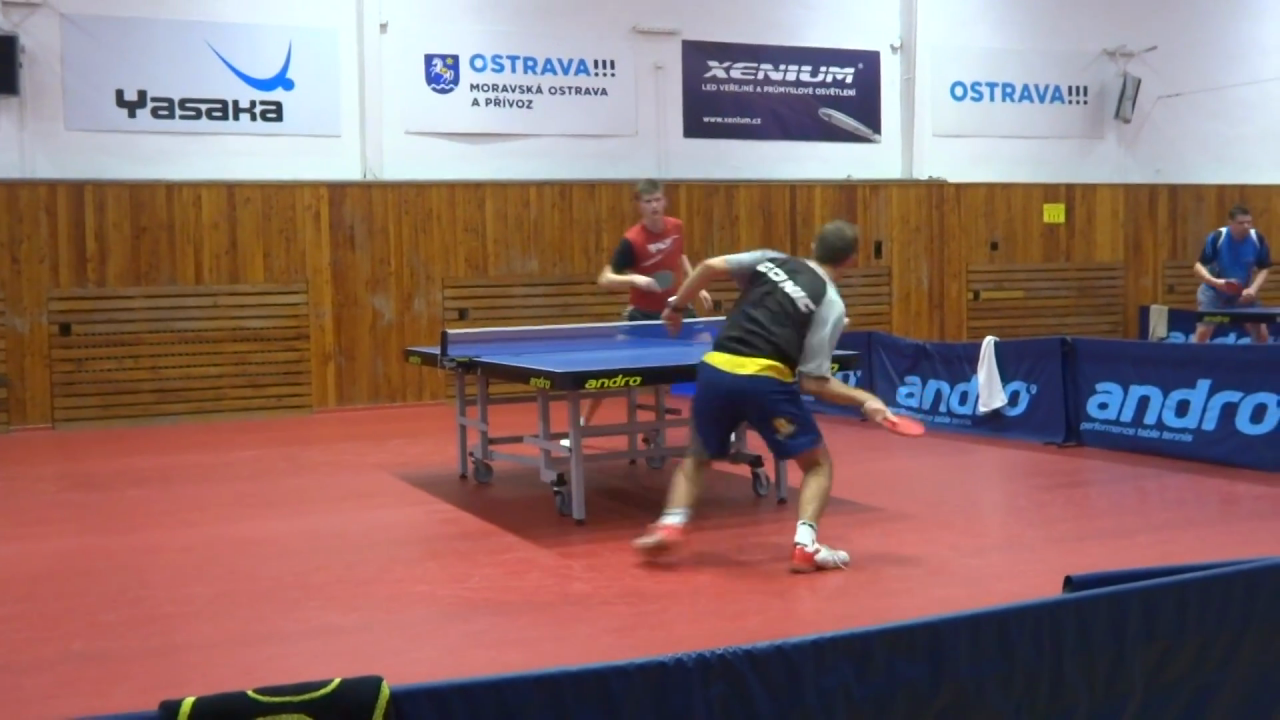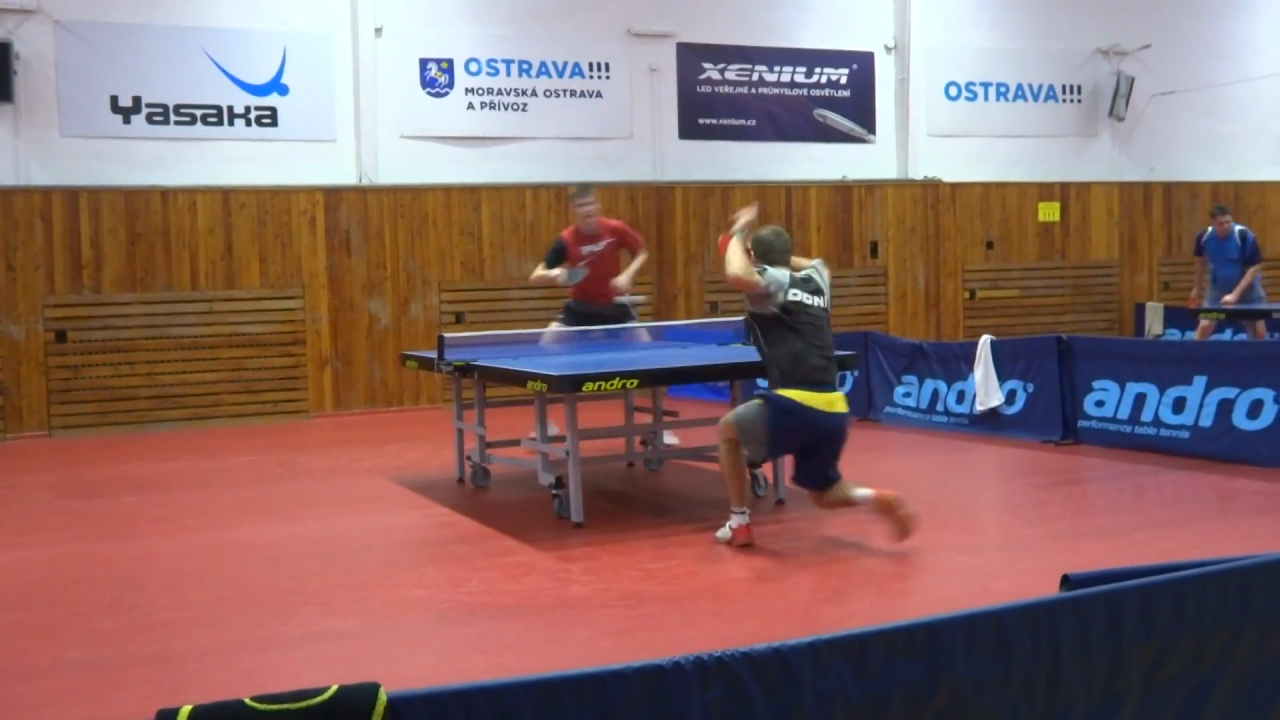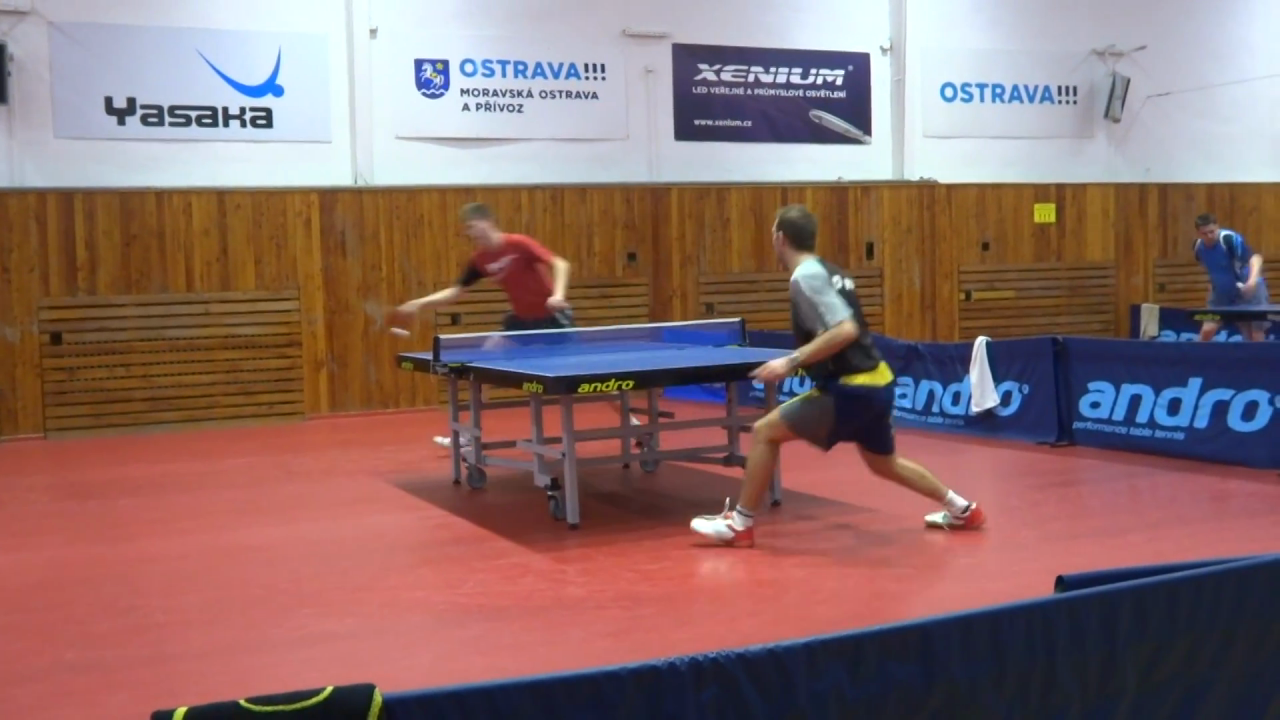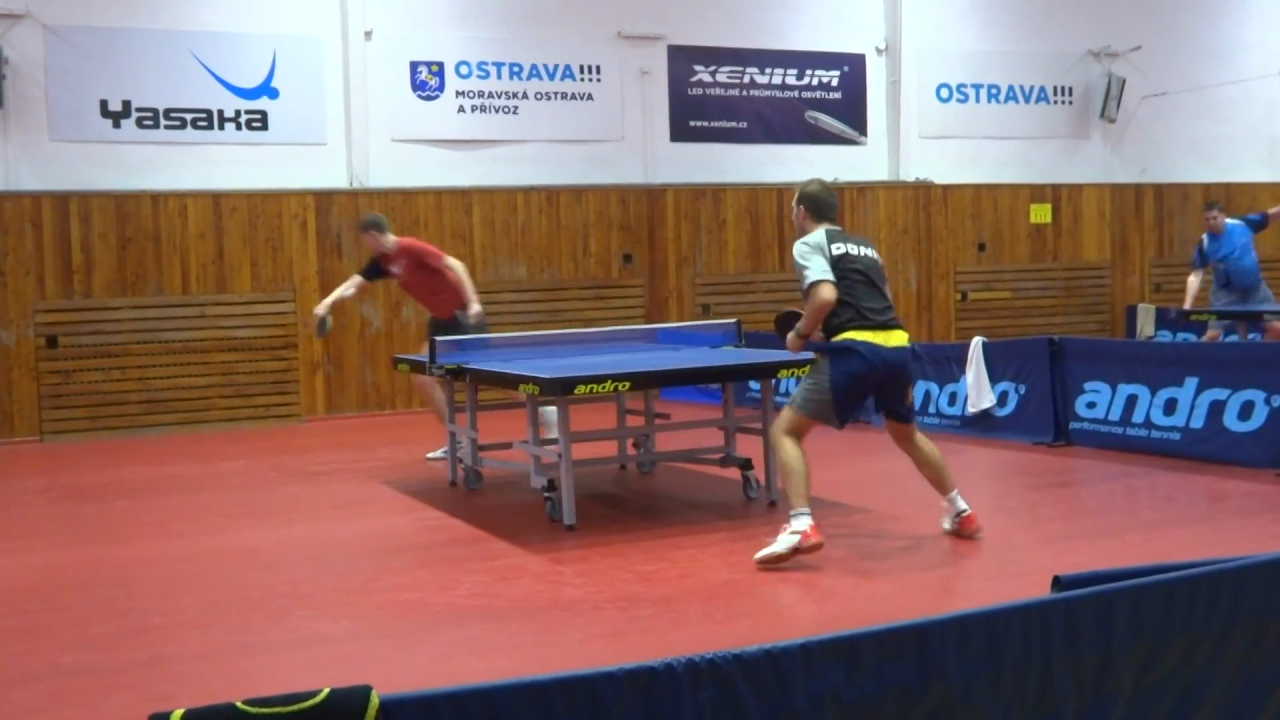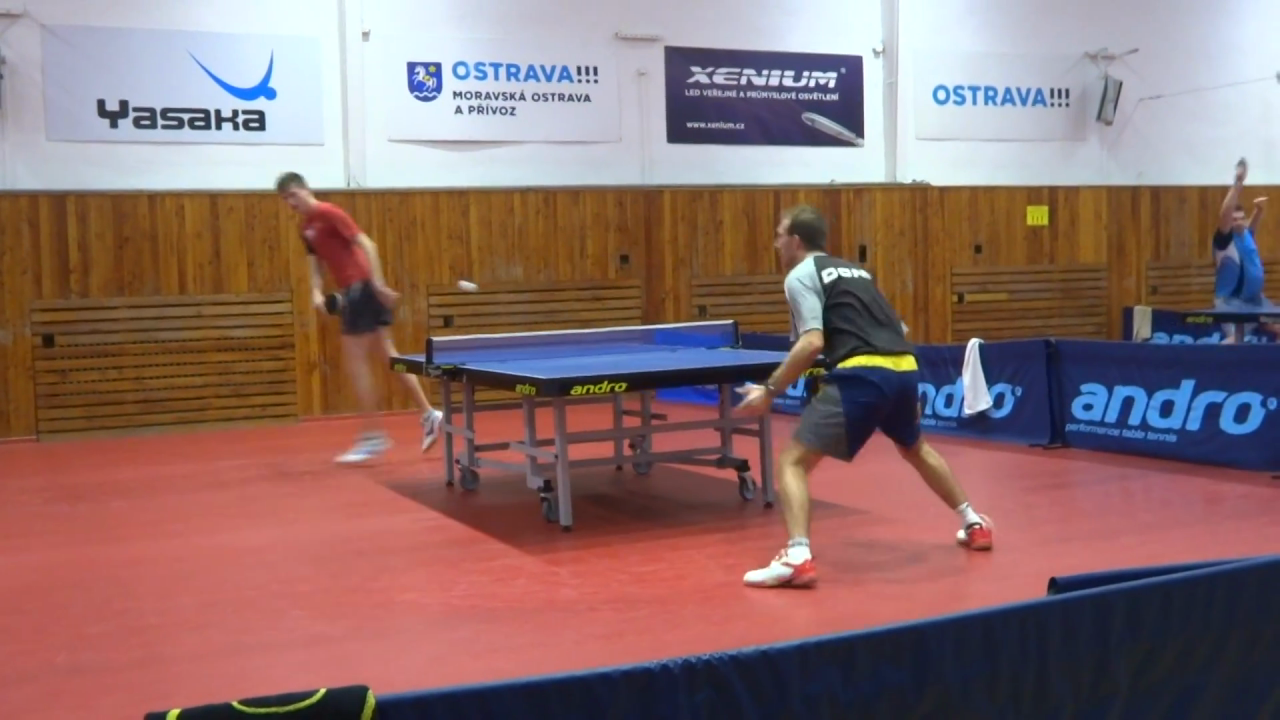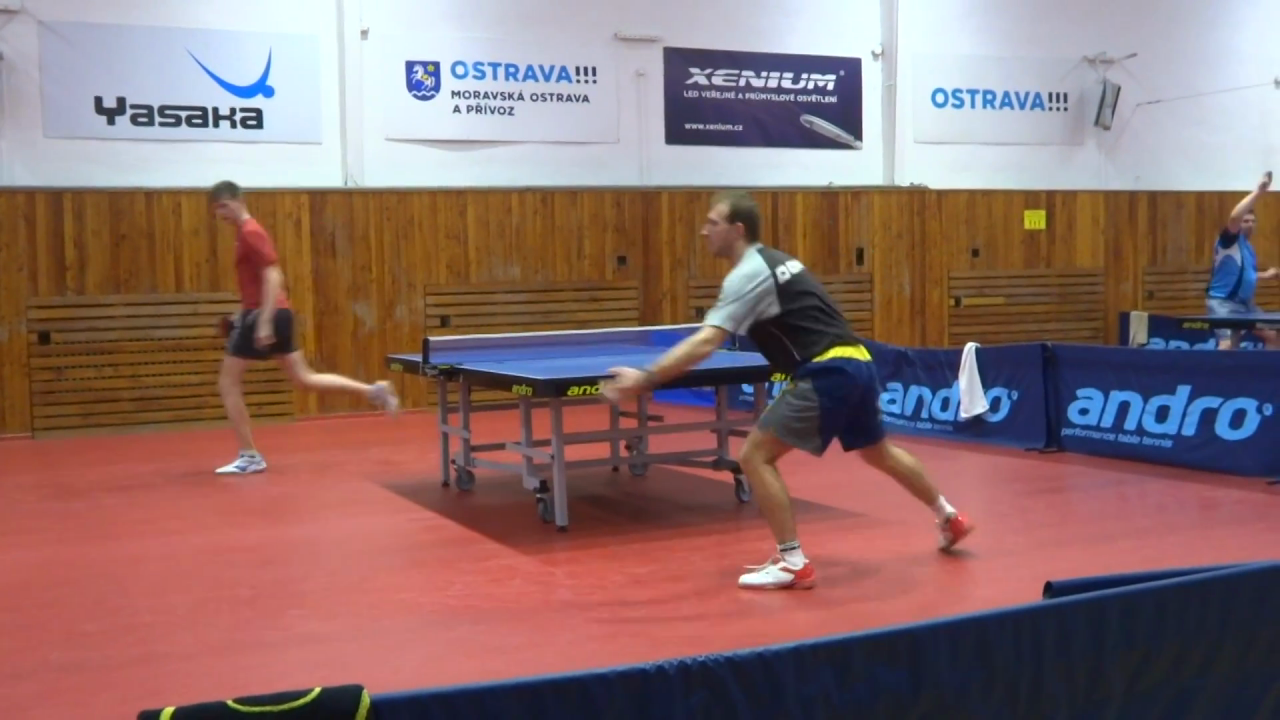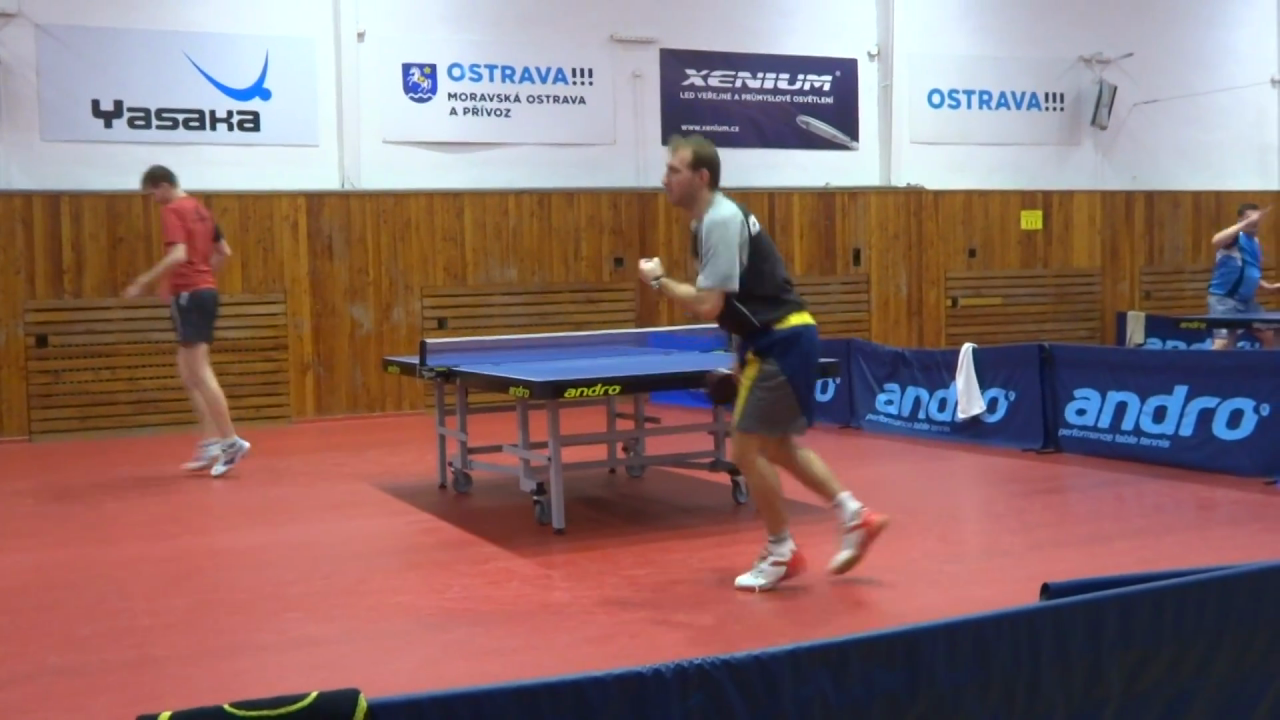
dt=0.2s
person 1, frame 1
left shoulder: (771, 260)
right shoulder: (831, 304)
left elbow: (710, 267)
right elbow: (813, 383)
left wrist: (676, 304)
right wrist: (864, 400)
left hip: (716, 373)
right hip: (764, 380)
left knee: (697, 460)
right knee: (818, 465)
left ankle: (671, 524)
right ankle: (806, 545)
person 1, frame 2
left shoulder: (773, 281)
right shoulder: (816, 281)
left elbow: (737, 276)
left wrist: (737, 234)
left hip: (792, 406)
right hip: (830, 413)
left knee: (728, 430)
right knee: (828, 496)
left ankle: (739, 522)
right ankle: (874, 499)
person 1, frame 3
left shoulder: (806, 277)
right shoulder: (830, 272)
left elbow: (845, 332)
left wrist: (791, 362)
right wrist: (802, 355)
left hip: (849, 390)
right hip: (875, 384)
left knee: (764, 433)
right knee: (883, 462)
left ankle: (740, 523)
right ankle: (961, 508)
person 1, frame 4
left shoulder: (807, 245)
right shoulder: (864, 247)
left elbow: (825, 296)
left wrist: (801, 333)
left hip: (855, 351)
right hip: (898, 349)
left knee: (786, 430)
right knee: (905, 434)
left ankle: (800, 526)
right ankle: (961, 514)
person 1, frame 5
left shoulder: (801, 276)
right shoulder: (857, 272)
left elbow: (812, 344)
left wrist: (769, 391)
left hip: (861, 377)
right hip: (904, 371)
left knee: (791, 462)
right knee: (915, 450)
left ankle: (797, 556)
right ankle: (973, 524)
person 1, frame 6
left shoulder: (748, 274)
right shoulder: (775, 263)
left elbow: (706, 341)
left wrist: (644, 379)
left hip: (827, 372)
right hip: (856, 367)
left knee: (756, 457)
right knee: (879, 453)
left ankle: (792, 561)
right ankle: (949, 519)
person 1, frame 7
left shoulder: (720, 221)
right shoulder: (712, 219)
left elbow: (706, 304)
left wrist: (657, 279)
right wrist: (739, 357)
left hip: (781, 344)
right hip: (775, 342)
left knee: (746, 451)
right knee: (779, 445)
left ankle: (782, 551)
right ankle: (855, 517)
person 2, frame 1
left shoulder: (676, 227)
right shoulder: (631, 241)
right elbow: (604, 280)
right wrist: (635, 279)
right hip: (642, 315)
right ankle: (581, 429)
person 2, frame 2
left shoulder: (616, 229)
right shoulder: (565, 240)
left elbow: (642, 252)
right elbow: (536, 277)
left wrist: (627, 275)
right wrist: (554, 274)
left hip: (614, 305)
right hip: (579, 307)
right ankle: (546, 426)
person 2, frame 3
left shoulder: (518, 243)
right shoulder: (478, 260)
left elbow: (560, 264)
right elbow: (454, 292)
left wrist: (559, 293)
right wrist: (419, 303)
left hip: (552, 316)
right hip: (521, 320)
left ankle: (629, 423)
person 2, frame 4
left shoulder: (411, 248)
right shoulder: (382, 261)
left elbow: (455, 265)
right elbow: (353, 284)
left wrist: (473, 302)
right wrist: (326, 303)
left hip: (463, 313)
right hip: (443, 319)
right knee: (423, 378)
left ankle: (544, 412)
right ankle: (457, 439)
person 2, frame 5
left shoulder: (327, 212)
right shoulder: (307, 226)
left elbow: (365, 243)
right elbow: (316, 262)
left wrist: (379, 284)
right wrist: (316, 292)
left hip: (360, 288)
right hip: (353, 291)
left knee: (355, 363)
right knee: (388, 358)
left ankle: (372, 437)
right ankle: (429, 415)
person 2, frame 6
left shoulder: (250, 233)
right shoulder: (243, 233)
left elbow: (272, 277)
left wrist: (264, 322)
right wrist: (244, 311)
left hip: (262, 314)
right hip: (269, 313)
left knee: (228, 383)
right knee: (303, 378)
left ankle: (249, 456)
right ankle: (374, 391)
person 2, frame 7
left shoulder: (173, 211)
right shoulder: (201, 210)
left elbow: (178, 255)
right elbow: (224, 251)
left wrist: (141, 283)
left hip: (190, 295)
right hip: (206, 293)
left knee: (198, 373)
right knee: (188, 372)
left ankle: (230, 441)
right ankle: (212, 442)
